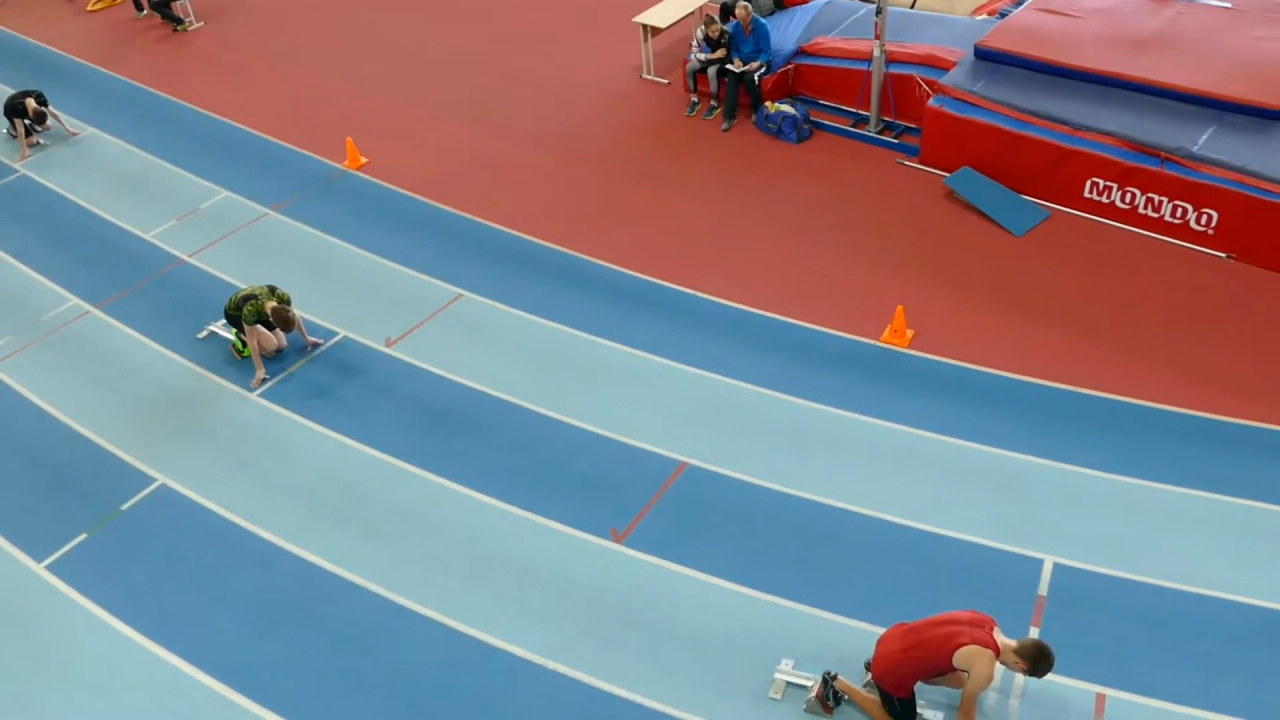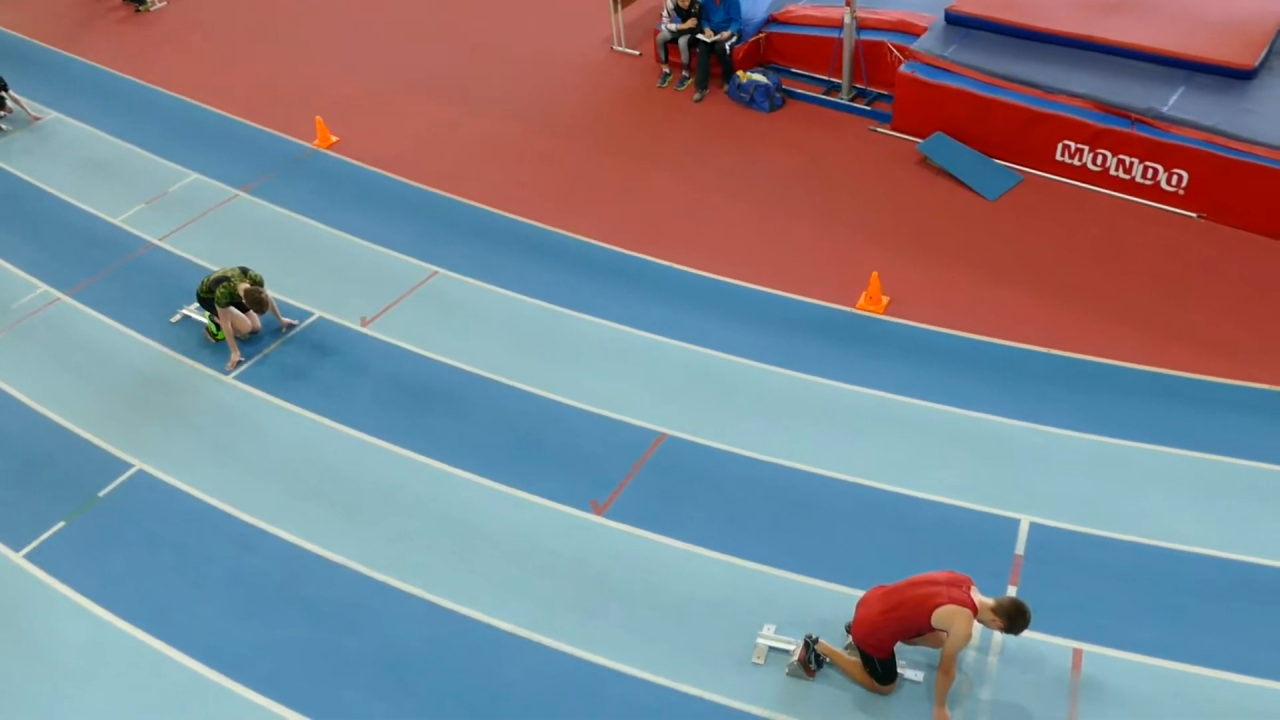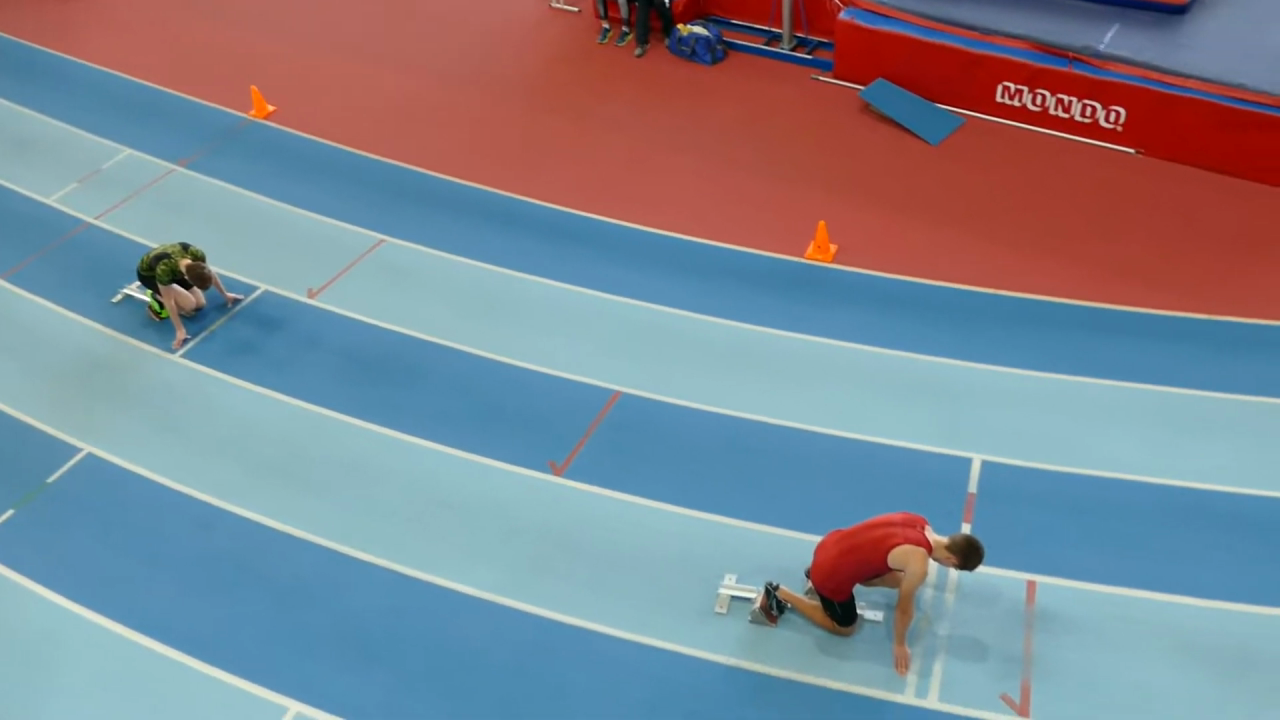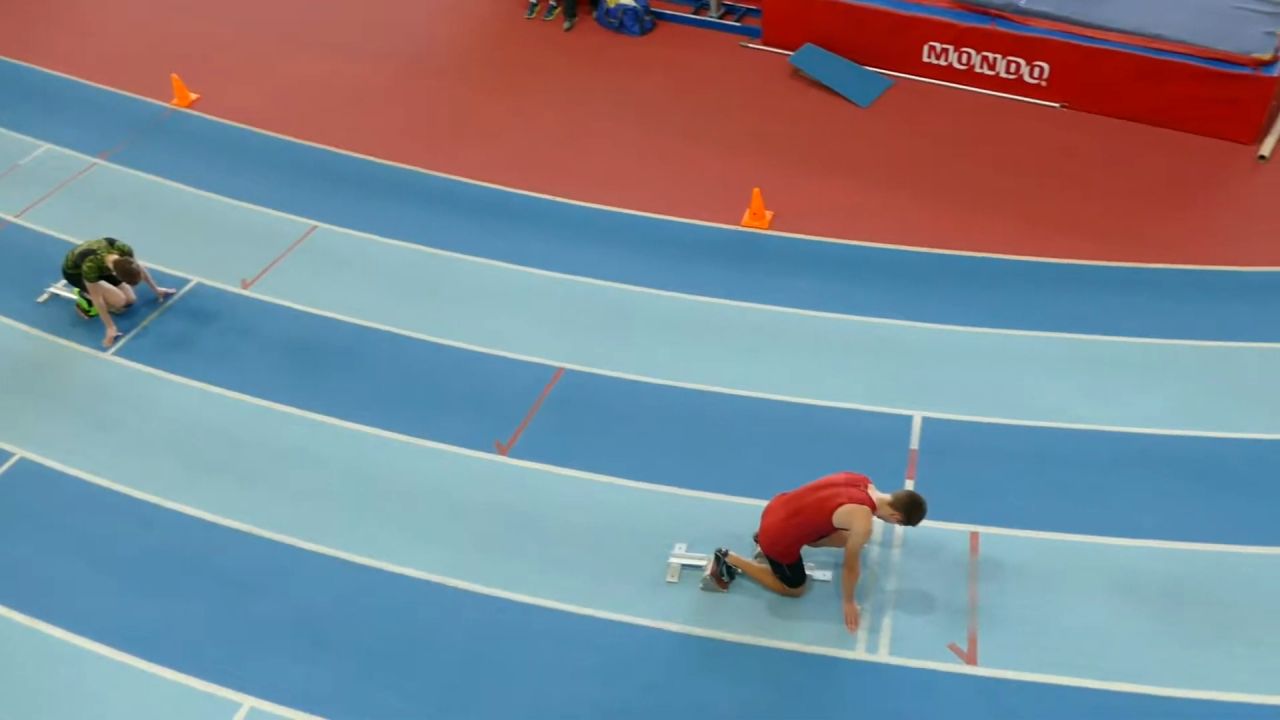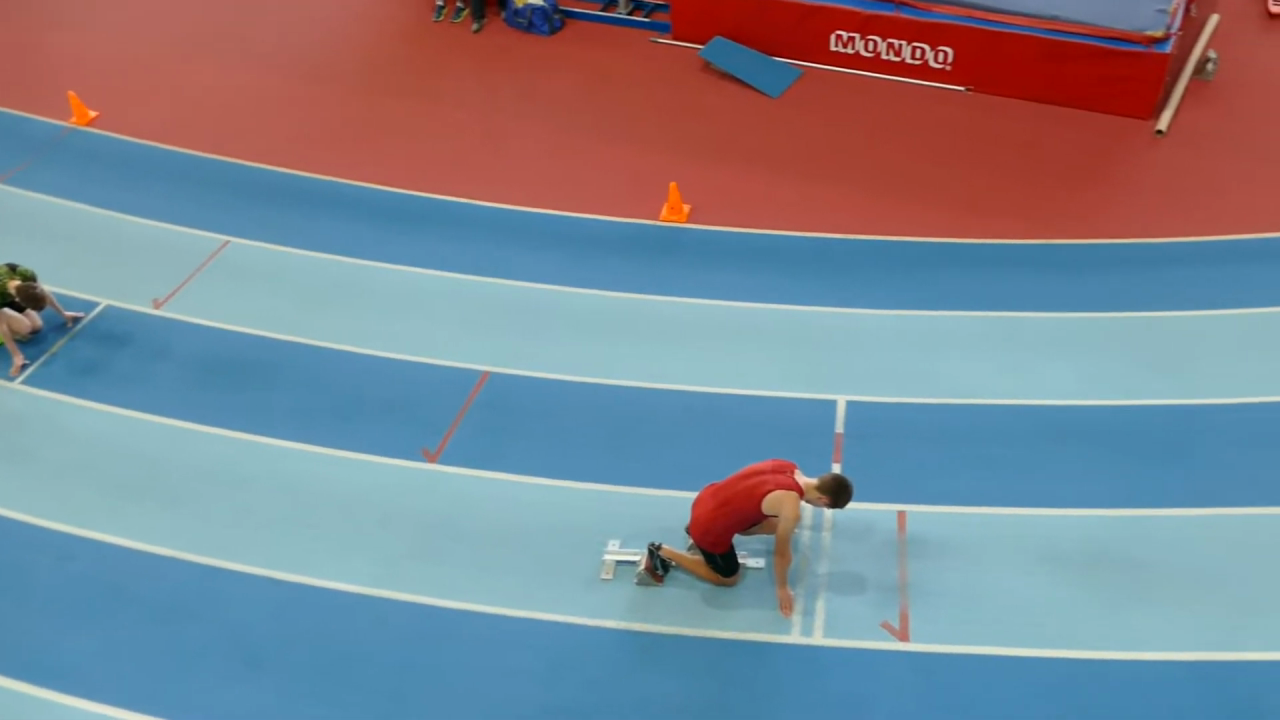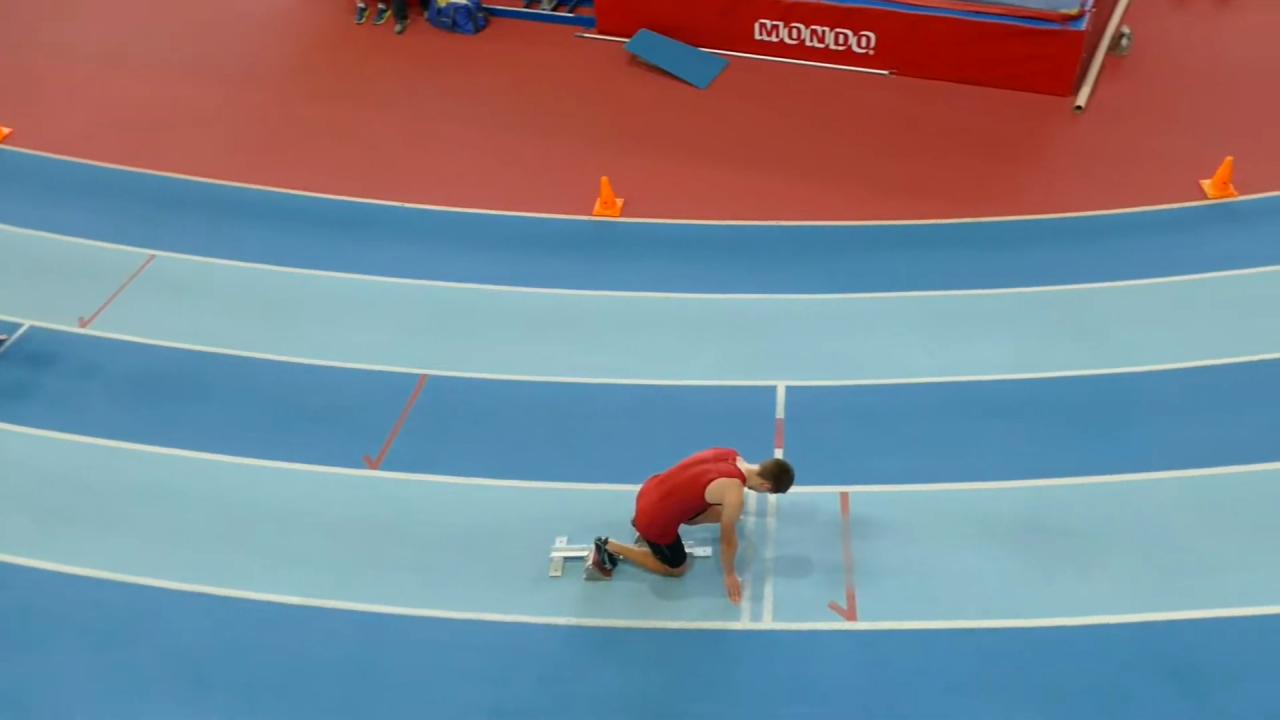
dt=0.5s
person 1, frame 1
left shoulder: (989, 624)
right shoulder: (985, 668)
left wrist: (969, 682)
left hip: (895, 637)
right hip: (892, 668)
left knee: (958, 680)
right ankle: (838, 685)
person 1, frame 2
left shoulder: (967, 584)
right shoulder: (963, 626)
right elbow: (946, 670)
left wrist: (948, 641)
left hip: (875, 599)
right hip: (872, 629)
left knee: (938, 639)
right knee: (884, 686)
right ankle: (818, 648)
person 1, frame 3
left shoulder: (921, 524)
right shoulder: (918, 565)
right elbow: (904, 609)
left wrist: (906, 582)
right wrist: (900, 645)
left hip: (832, 544)
right hip: (830, 573)
left knee: (896, 579)
right knee: (845, 628)
right ankle: (780, 594)
person 1, frame 4
left shoulder: (864, 482)
right shoulder: (863, 522)
right elbow: (850, 567)
left wrist: (853, 542)
right wrist: (849, 602)
left hip: (778, 507)
right hip: (778, 538)
left knee: (842, 538)
right knee: (795, 589)
right ankle: (729, 560)
person 1, frame 5
left shoulder: (791, 468)
right shoulder: (791, 508)
right elbow: (781, 553)
left wrist: (784, 527)
right wrist: (782, 588)
left hip: (707, 498)
right hip: (709, 527)
left knee: (772, 525)
right knee: (729, 578)
right ankle: (662, 553)
person 1, frame 6
left shoulder: (732, 456)
right shoulder: (734, 495)
right elbow: (728, 540)
left wrist: (729, 515)
right wrist: (730, 575)
left hip: (651, 491)
right hip: (654, 519)
left knee: (718, 514)
right knee: (677, 569)
right ankle: (608, 546)
